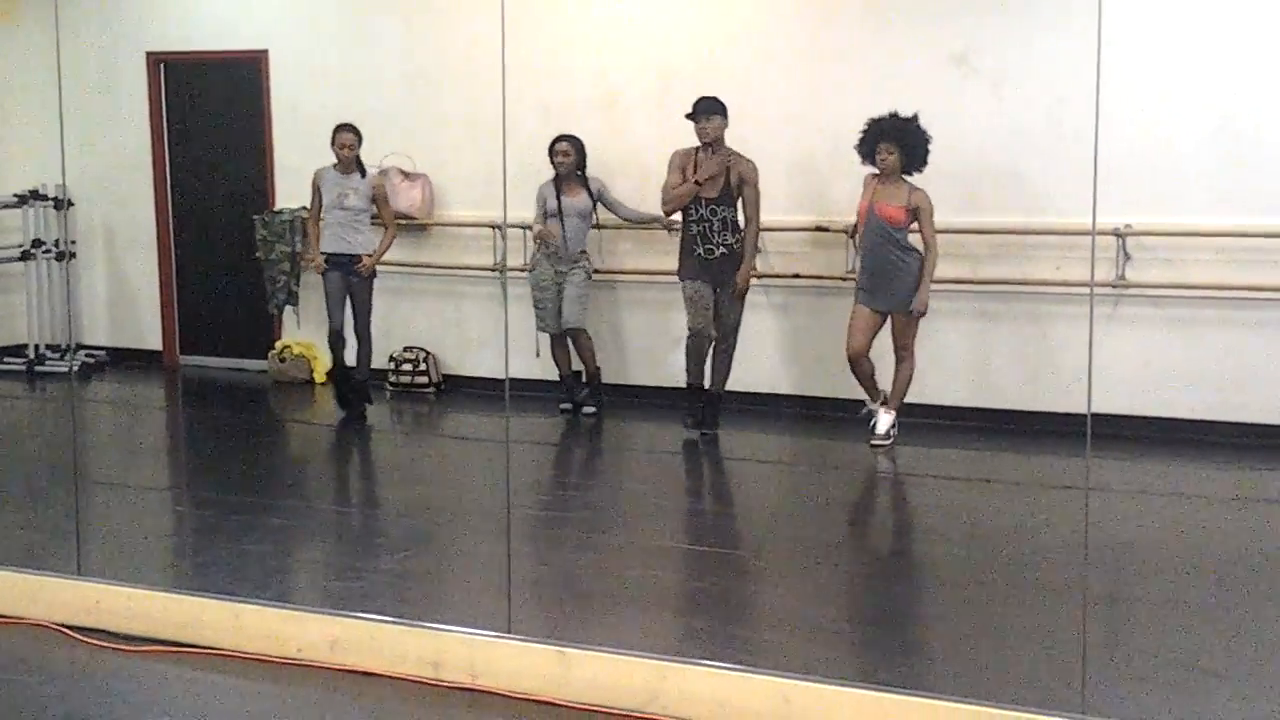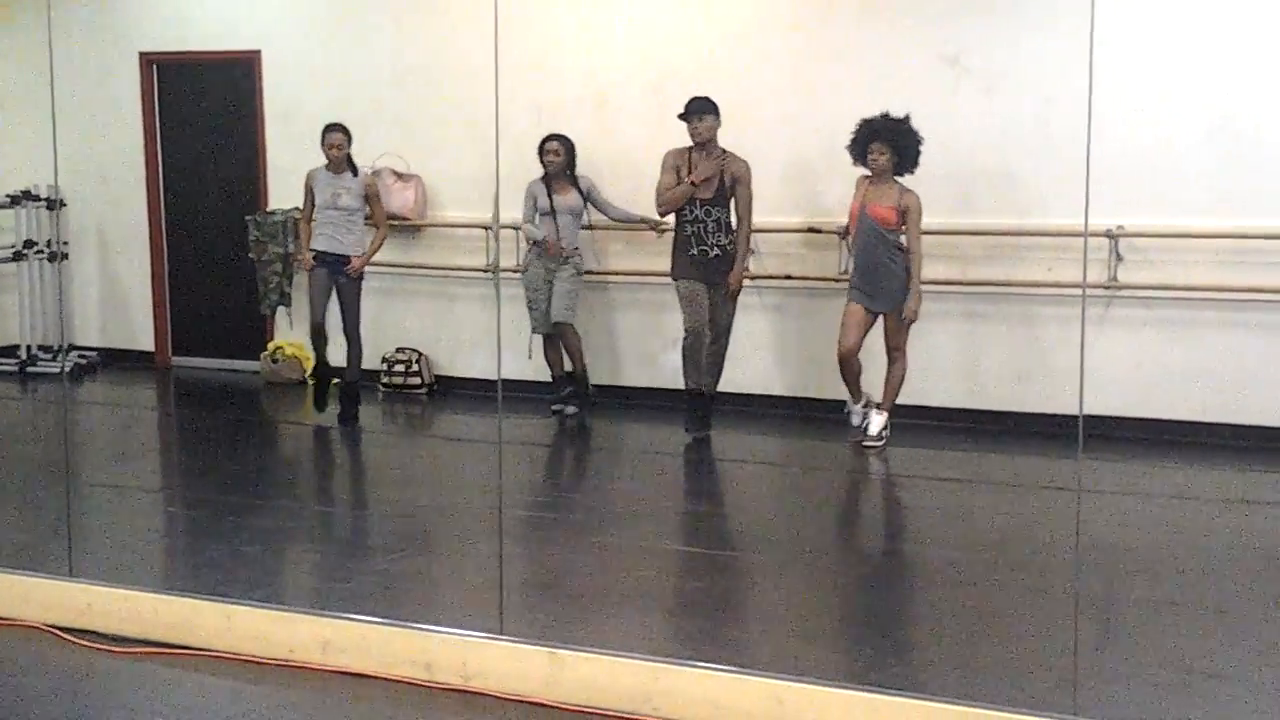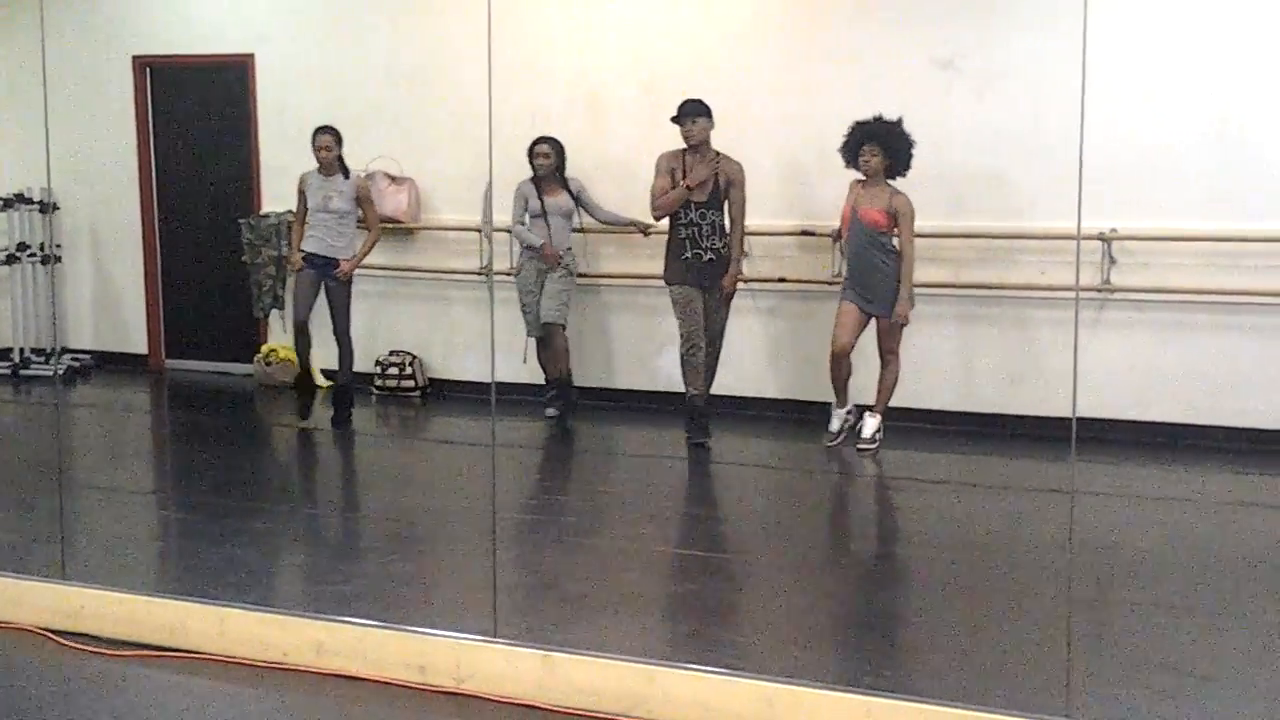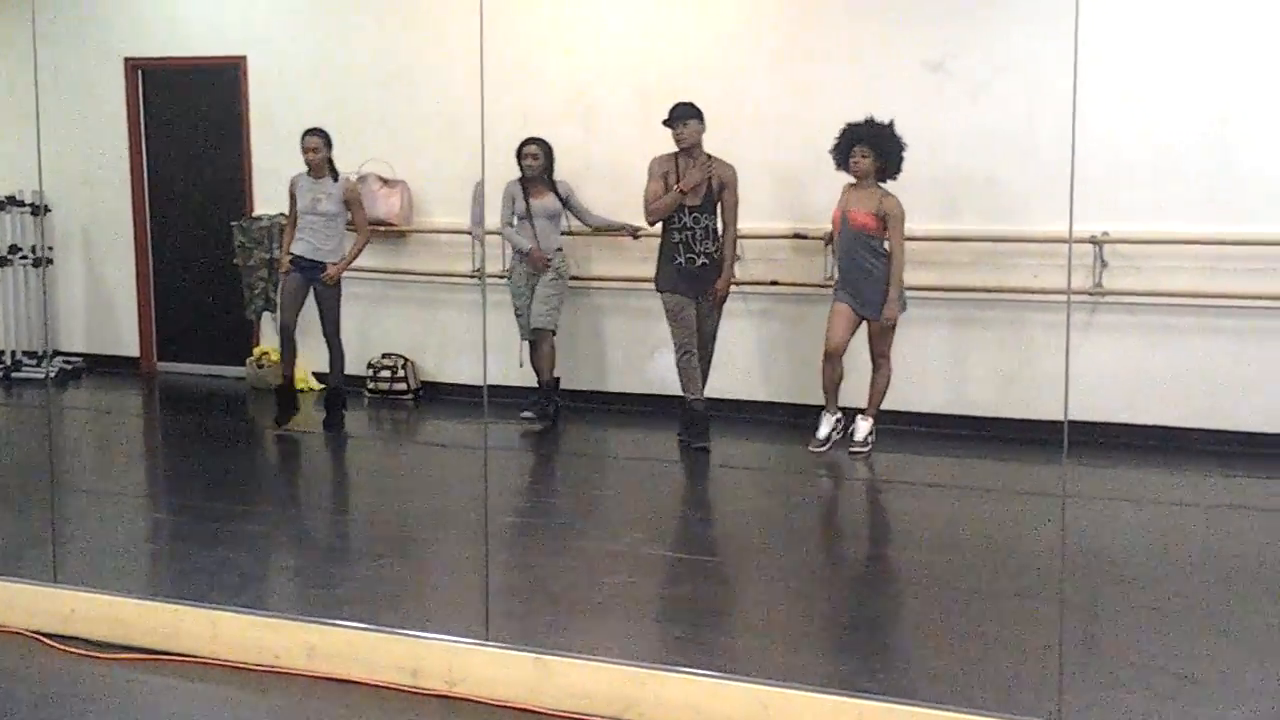
dt=0.1s
person 1, frame 1
left shoulder: (743, 167)
right shoulder: (682, 159)
left elbow: (752, 221)
right elbow: (668, 205)
left wrist: (747, 266)
right wrist: (702, 176)
left hip: (731, 260)
right hip: (695, 259)
left knee: (725, 335)
right knee: (700, 329)
left ankle: (713, 403)
right ankle: (694, 396)
person 1, frame 2
left shoulder: (737, 167)
right shoulder: (675, 159)
left elbow: (744, 221)
right elbow: (663, 206)
left wrist: (739, 266)
right wrist: (697, 177)
left hip: (724, 261)
right hip: (688, 259)
left knee: (718, 336)
right knee: (696, 329)
left ankle: (705, 403)
right ankle: (693, 399)
person 1, frame 3
left shoulder: (730, 169)
right shoulder: (669, 162)
left elbow: (737, 223)
right elbow: (658, 209)
left wrist: (734, 268)
right wrist: (692, 180)
left hip: (718, 264)
right hip: (682, 263)
left knee: (712, 340)
right knee: (692, 338)
left ankle: (697, 411)
right ankle: (697, 411)
person 1, frame 4
left shoulder: (723, 172)
right shoulder: (661, 166)
left elbow: (729, 226)
right elbow: (652, 214)
left wrist: (727, 272)
right wrist: (686, 185)
left hip: (710, 268)
right hip: (674, 268)
left knee: (704, 344)
right knee: (685, 344)
left ankle: (691, 414)
right ankle: (697, 418)
person 2, frame 1
left shoulder: (917, 198)
right shoulder: (870, 183)
left elbow: (930, 246)
left wrist: (925, 289)
right wrist: (858, 228)
left hip: (905, 282)
right hip: (870, 283)
left knee: (903, 353)
right knee: (855, 350)
left ankle: (889, 415)
right ankle: (878, 400)
person 2, frame 2
left shoulder: (907, 199)
right shoulder: (862, 185)
left elbow: (914, 249)
left wrist: (914, 294)
right wrist: (850, 230)
left hip: (895, 283)
right hip: (863, 283)
left knee: (895, 354)
right knee: (846, 349)
left ankle: (880, 416)
right ankle: (859, 402)
person 2, frame 3
left shoulder: (898, 201)
right shoulder: (854, 188)
left elbow: (907, 251)
left wrist: (904, 298)
right wrist: (843, 232)
left hip: (888, 285)
right hip: (856, 285)
left knee: (888, 355)
right knee: (839, 348)
left ankle: (874, 420)
right ankle: (842, 408)
person 2, frame 4
left shoulder: (888, 203)
right shoulder: (847, 192)
left elbow: (897, 254)
left wrist: (893, 300)
right wrist: (835, 235)
left hip: (879, 288)
right hip: (848, 287)
left knee: (880, 359)
right knee: (832, 349)
left ankle: (866, 423)
right ankle: (831, 416)
person 3, frame 1
left shoulder: (372, 183)
right shoulder: (321, 177)
left elbow: (390, 227)
right elbow: (313, 219)
left wrist: (375, 258)
right wrist: (315, 252)
left hip: (359, 261)
right hip: (332, 259)
left knee: (362, 329)
right knee: (334, 327)
left ankle: (358, 395)
right ankle: (340, 372)
person 3, frame 2
left shoulder: (364, 182)
right shoulder: (313, 178)
left elbow: (382, 227)
right elbow: (306, 220)
left wrist: (364, 259)
right wrist: (304, 251)
left hip: (349, 262)
right hip: (321, 258)
left knee: (351, 330)
right knee: (316, 321)
left ankle: (349, 397)
right ankle: (322, 370)
person 3, frame 3
left shoulder: (356, 184)
right shoulder: (306, 181)
left elbow: (374, 229)
right elbow: (298, 221)
left wrist: (354, 263)
right wrist: (295, 252)
left hip: (338, 264)
right hip: (310, 259)
left knee: (341, 333)
right knee: (300, 321)
left ankle: (343, 401)
right ankle: (306, 381)
person 3, frame 4
left shoulder: (345, 187)
right shoulder: (296, 183)
left elbow: (363, 233)
left wrist: (341, 266)
right wrist: (284, 255)
left hip: (326, 268)
right hip: (298, 262)
left knee: (331, 336)
right knee: (286, 326)
left ankle: (335, 405)
right ankle: (287, 392)
person 4, frame 1
left shoulder: (593, 185)
right shoulder: (546, 189)
left elbow: (622, 211)
right elbow: (537, 226)
left wrist: (656, 218)
right wrist: (544, 231)
left hip: (577, 263)
right hip: (546, 262)
left knee: (573, 325)
right knee: (555, 329)
left ankle: (594, 384)
right ankle: (569, 386)
person 4, frame 2
left shoulder: (583, 184)
right shoulder: (535, 187)
left elbow: (610, 211)
right elbow: (526, 225)
left wrist: (645, 219)
right wrist: (544, 237)
left hip: (569, 261)
right hip: (538, 261)
left knee: (561, 321)
right knee: (547, 329)
left ankle: (579, 381)
right ankle: (560, 385)
person 4, frame 3
left shoulder: (573, 185)
right shoulder: (525, 188)
left elbow: (600, 214)
right elbow: (516, 226)
left wrist: (633, 222)
right wrist: (541, 244)
left hip: (562, 263)
right hip: (531, 263)
left knee: (552, 322)
right knee: (540, 330)
left ankle: (563, 387)
right ankle: (556, 387)
person 4, frame 4
left shoulder: (560, 188)
right shoulder: (513, 188)
left elbow: (588, 219)
right elbow: (506, 228)
left wrist: (622, 226)
right wrist: (529, 248)
left hip: (553, 265)
right hip: (522, 266)
left knee: (542, 327)
right knee: (532, 333)
left ankle: (546, 393)
right ankle: (547, 393)
